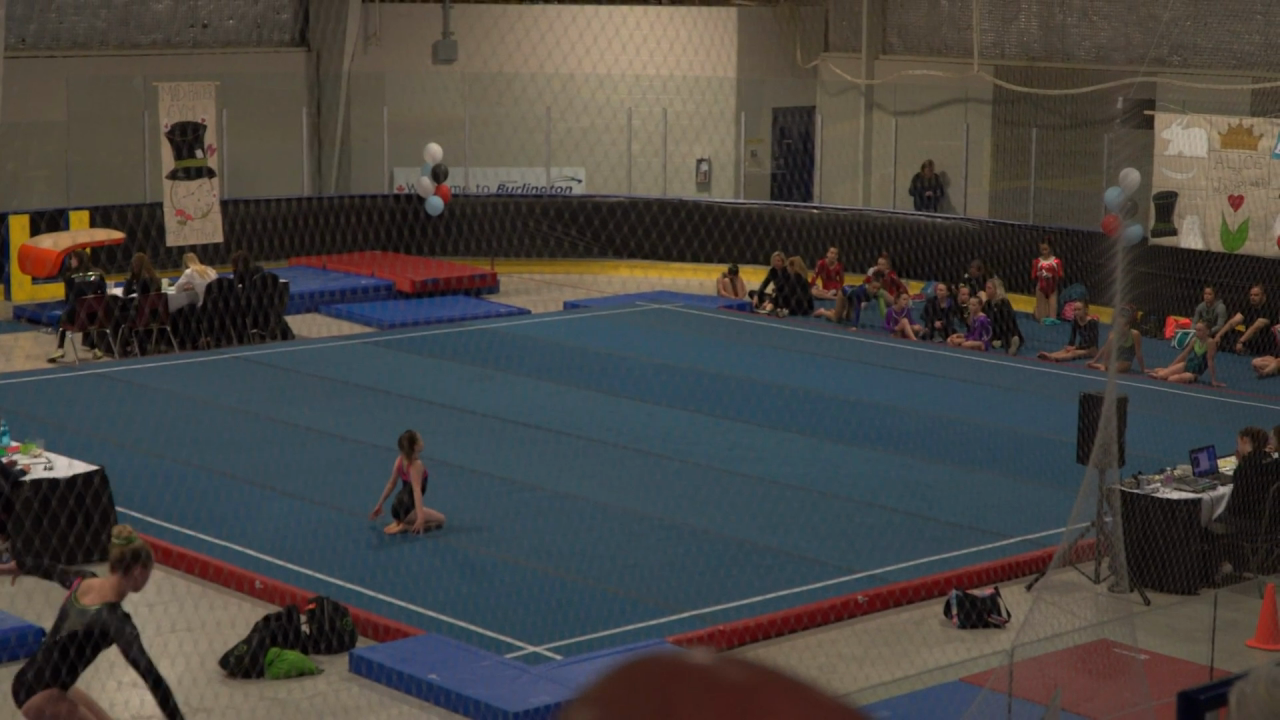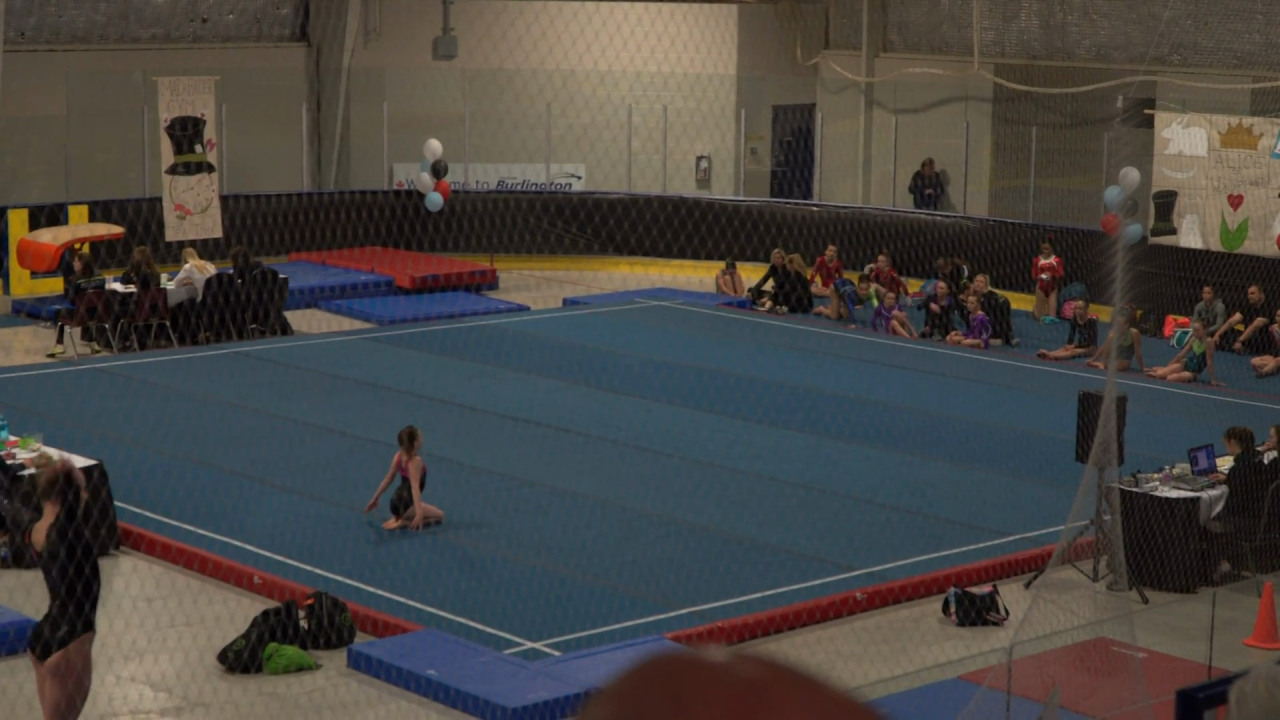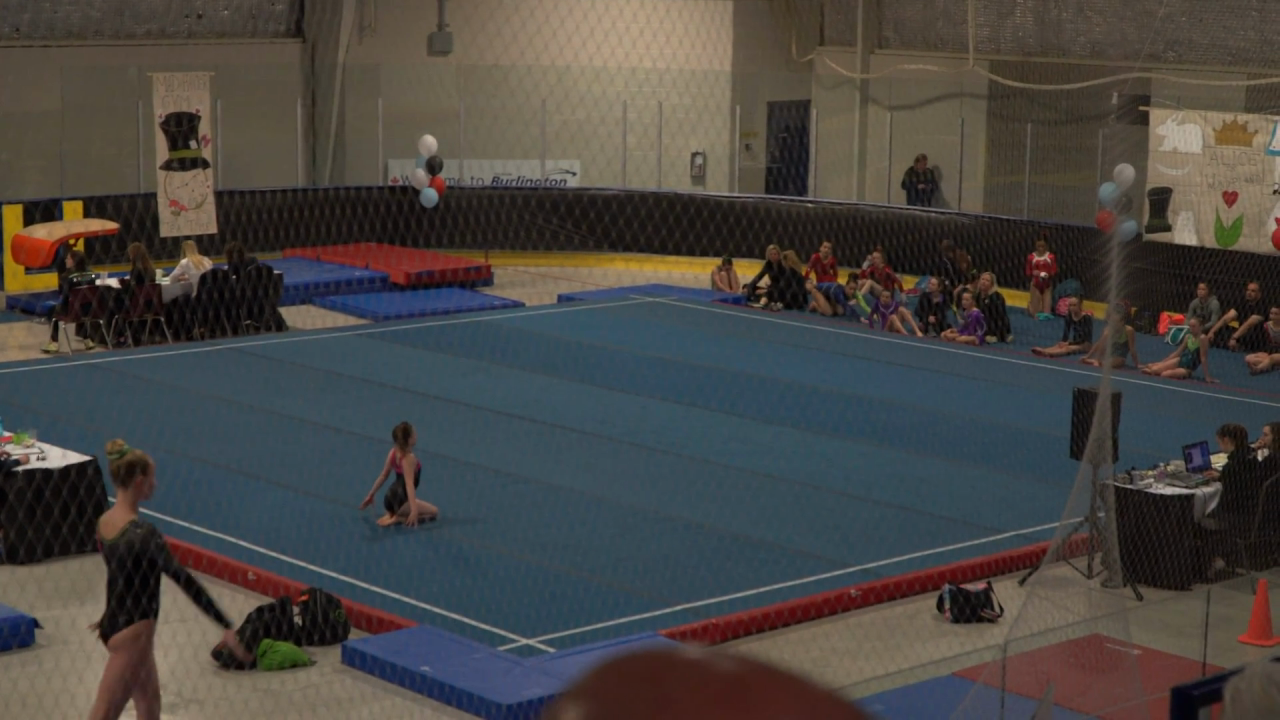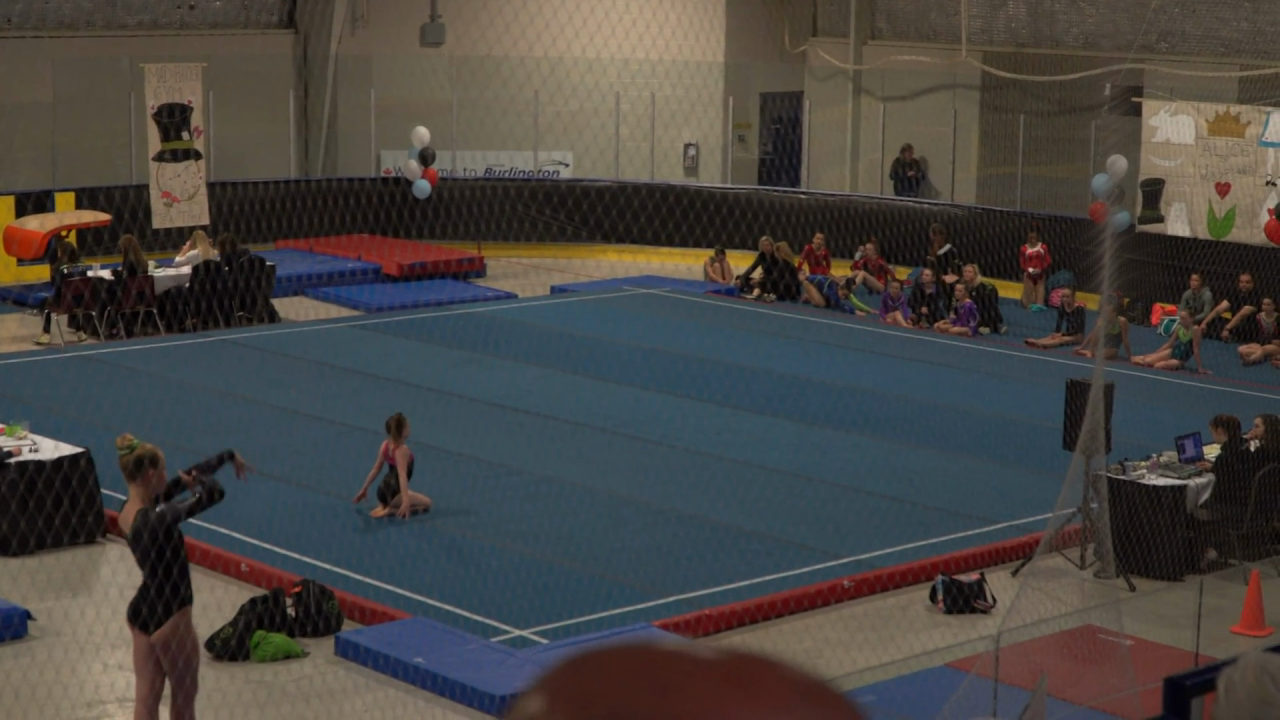
dt=1s
person 1, frame 1
left shoulder: (83, 583)
right shoulder: (115, 620)
left elbow: (50, 568)
right elbow: (150, 674)
left wrist: (18, 565)
left hip: (41, 684)
right hip: (42, 696)
person 1, frame 2
left shoulder: (39, 531)
right shoulder: (60, 534)
right elbow: (72, 495)
right wrist: (67, 473)
left hip: (44, 641)
right hip: (69, 647)
person 1, frame 3
left shoulder: (107, 521)
right shoulder: (142, 533)
right elbow: (184, 579)
right wrist: (225, 626)
left hip: (117, 623)
right hip: (133, 632)
person 1, frame 4
left shoulder: (129, 509)
right shoulder: (157, 518)
left elbow: (183, 480)
right elbow: (213, 492)
left wrist: (230, 457)
right wrist: (199, 482)
left hip: (140, 612)
right hip: (169, 619)
